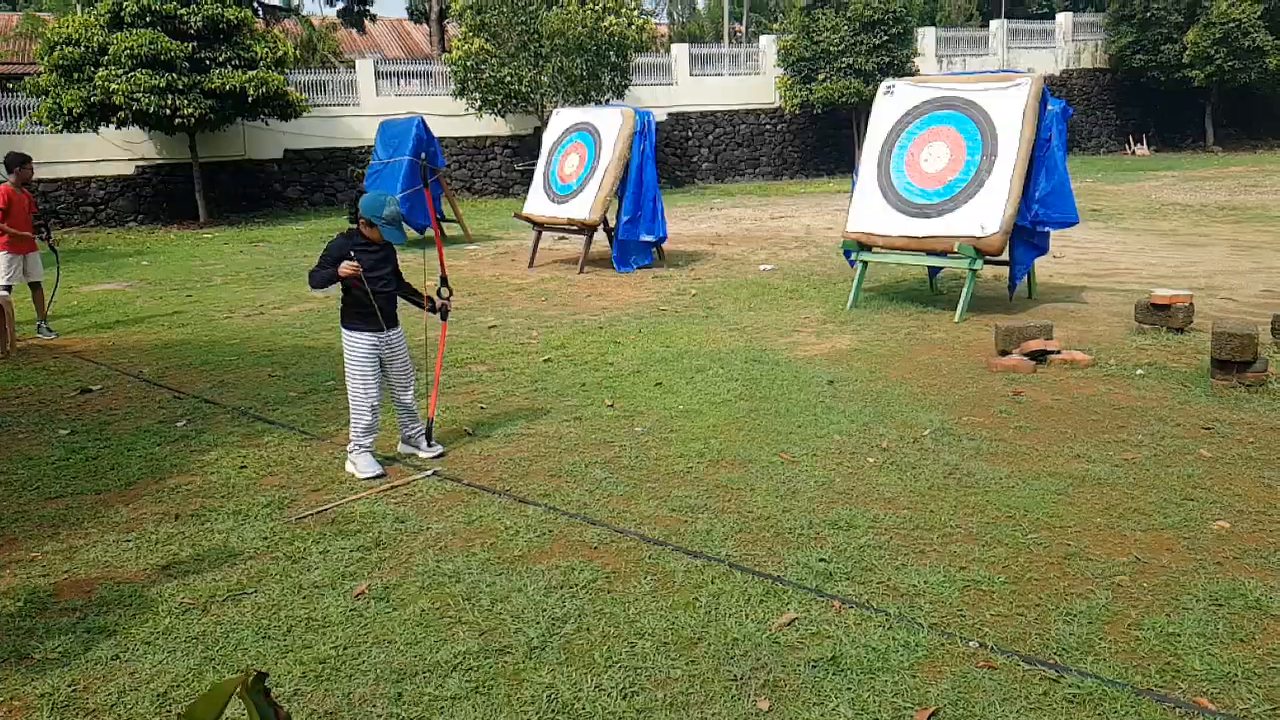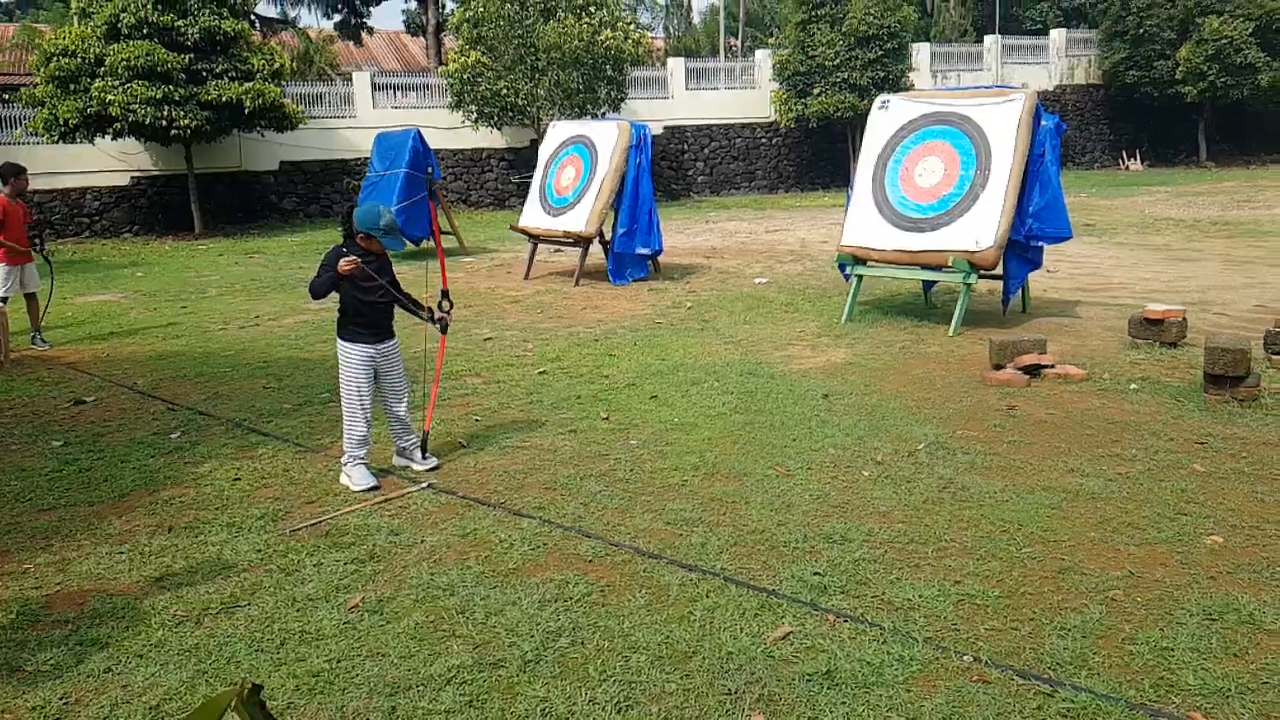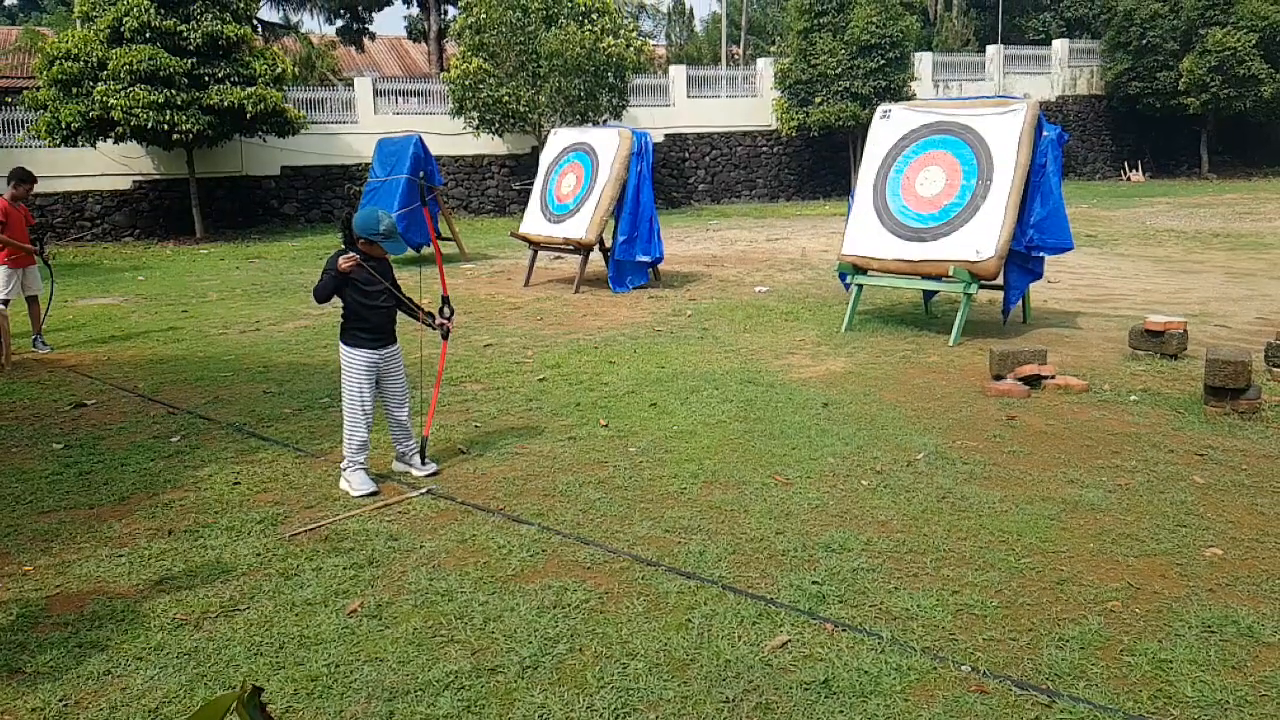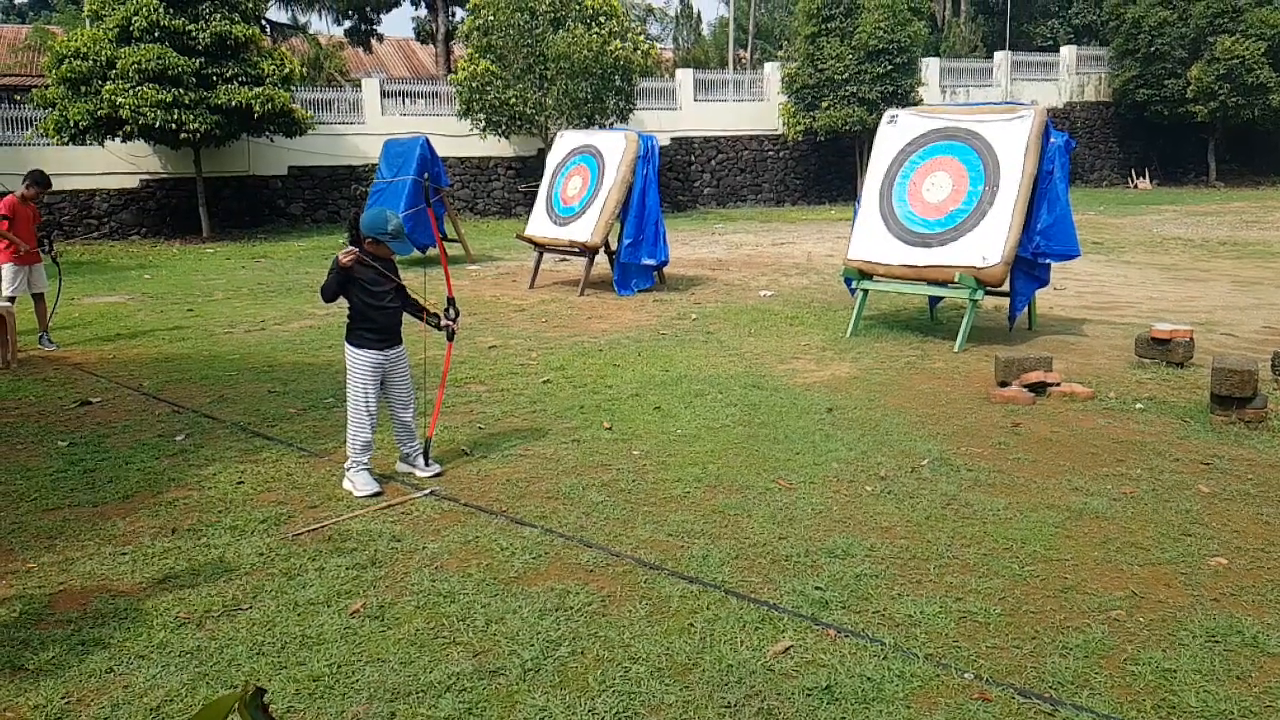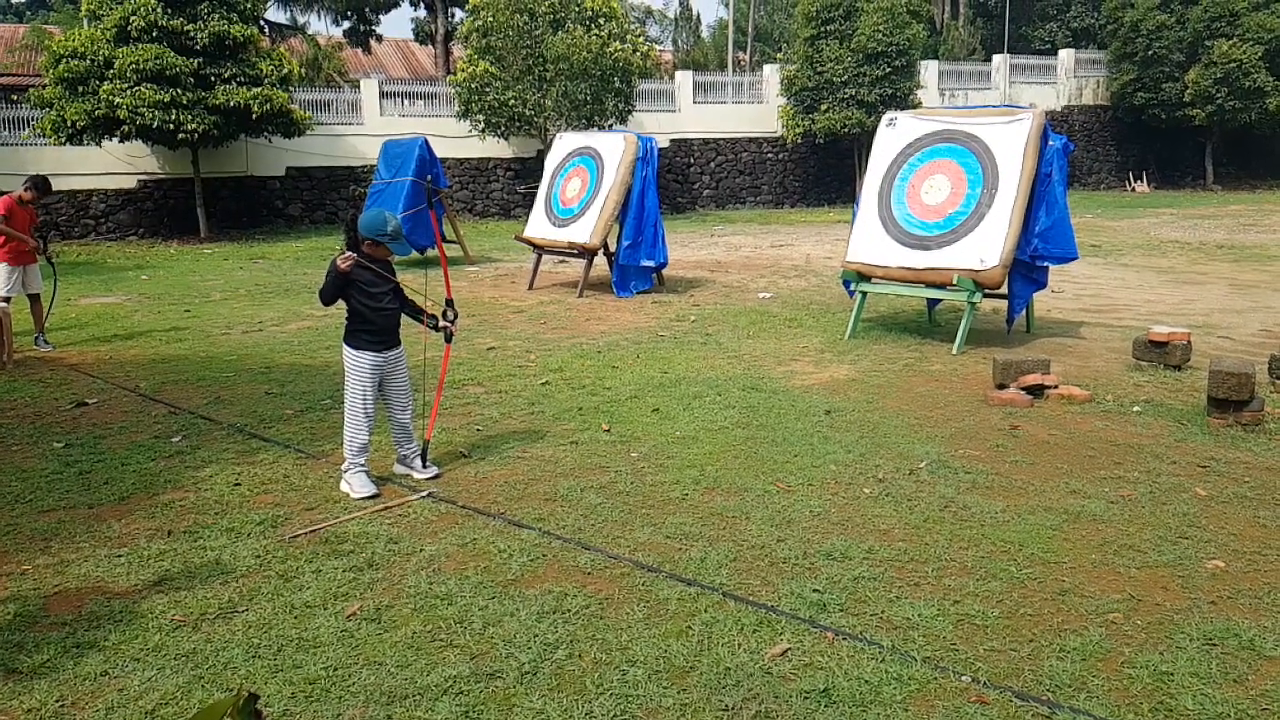
dt=0.3s
person 1, frame 1
left shoulder: (387, 247)
right shoulder: (342, 245)
right elbow: (315, 278)
left wrist: (428, 303)
right wrist: (337, 272)
left hip: (391, 330)
right hip: (359, 334)
left knee: (404, 387)
right knee: (365, 396)
left ankle: (412, 437)
right ankle: (359, 452)
person 1, frame 2
left shoulder: (381, 259)
right shoulder: (339, 255)
left elbow: (397, 293)
right elbow: (316, 291)
left wrist: (428, 313)
right wrist: (337, 273)
left hip: (387, 342)
right hip: (355, 345)
left knee: (398, 400)
right knee: (358, 406)
left ankle: (407, 449)
right ankle: (353, 464)
person 1, frame 3
left shoulder: (382, 264)
right shoulder: (341, 260)
left elbow: (399, 298)
right elbow: (320, 296)
left wrist: (430, 319)
right wrist: (338, 272)
left hip: (389, 347)
right hip: (358, 350)
left knee: (399, 405)
right knee: (359, 411)
left ankle: (407, 454)
right ankle: (353, 469)
person 1, frame 4
left shoulder: (387, 264)
right shoulder: (349, 262)
left elbow: (404, 299)
right elbow: (328, 295)
left wrist: (435, 320)
right wrist: (341, 269)
left hip: (394, 348)
right hip: (363, 350)
left knee: (404, 406)
right knee: (363, 411)
left ankle: (411, 456)
right ankle: (356, 469)
person 1, frame 5
left shoulder: (384, 266)
right shoulder: (347, 265)
left elbow: (401, 300)
right elbow: (326, 299)
left wrist: (433, 322)
right wrist: (338, 273)
left hip: (393, 349)
right hip: (362, 352)
left knee: (402, 407)
right knee: (360, 412)
left ankle: (409, 457)
right ankle: (354, 471)
